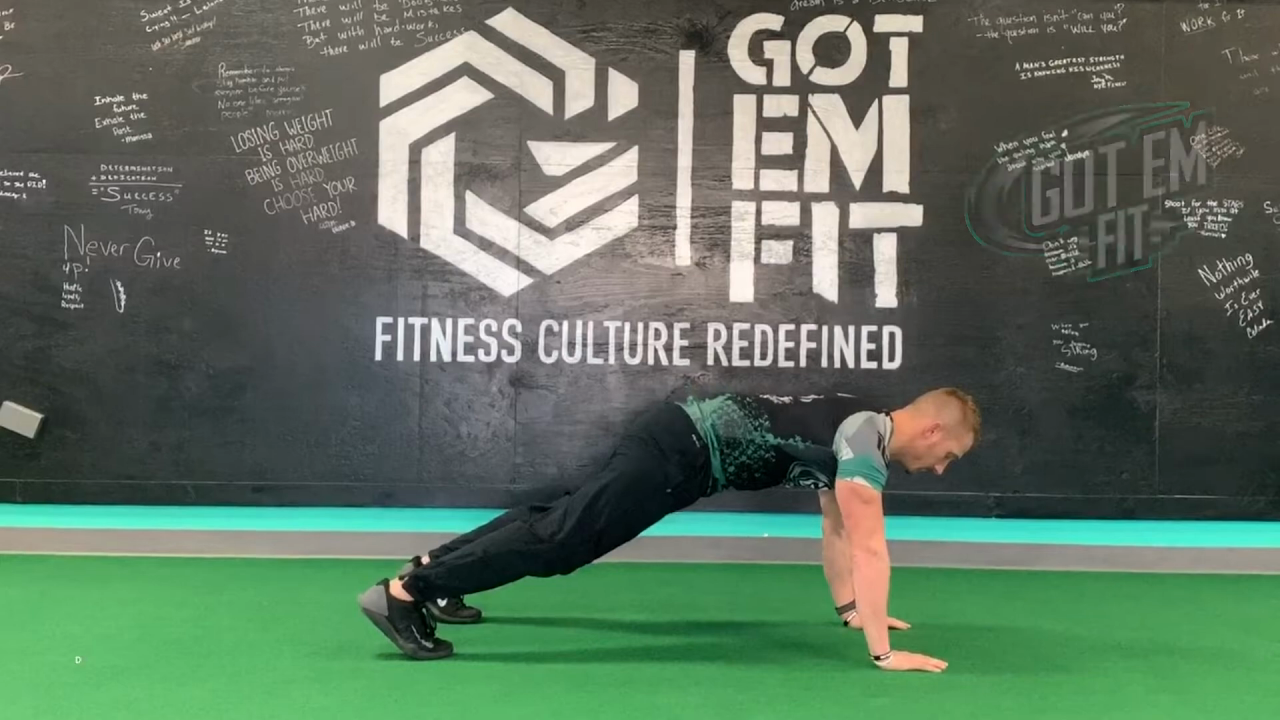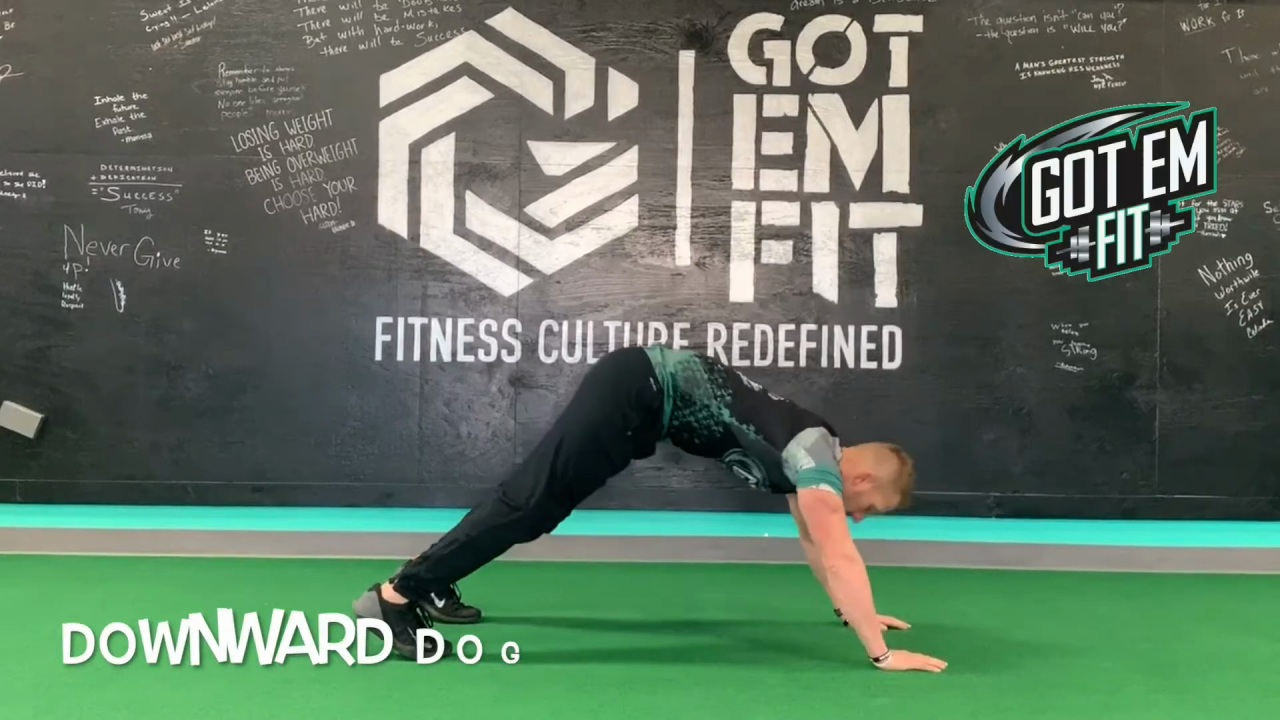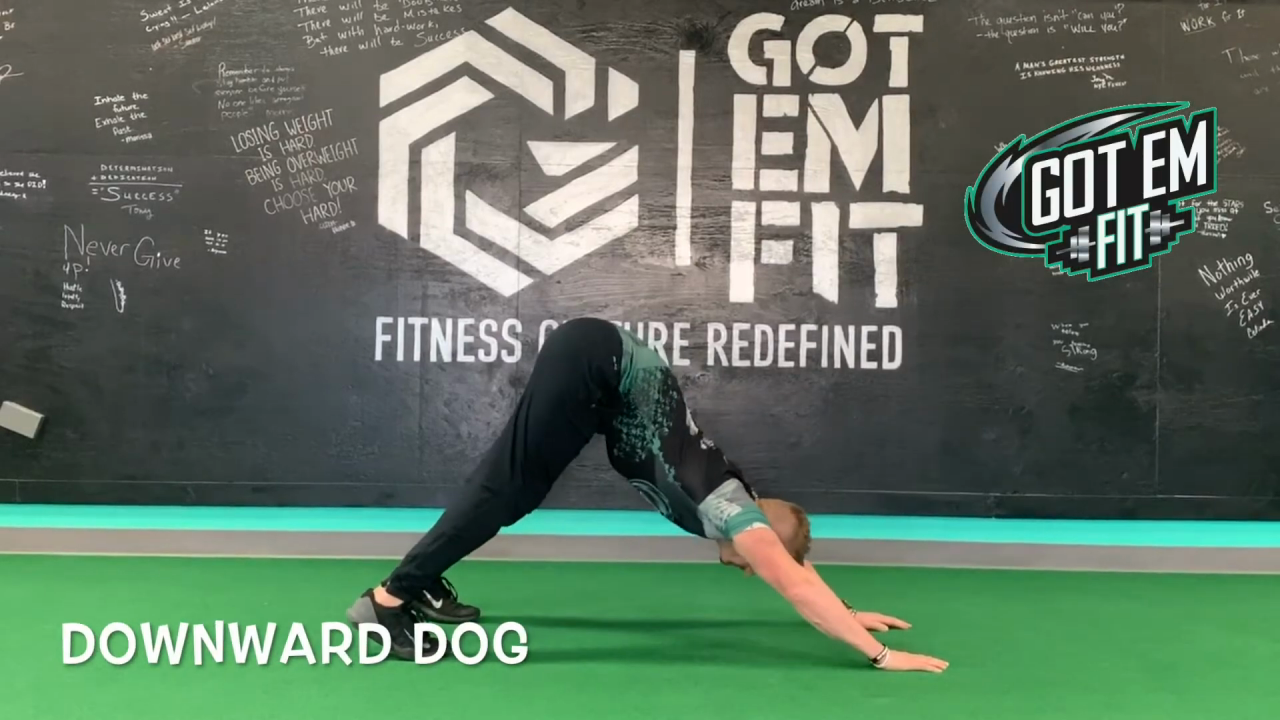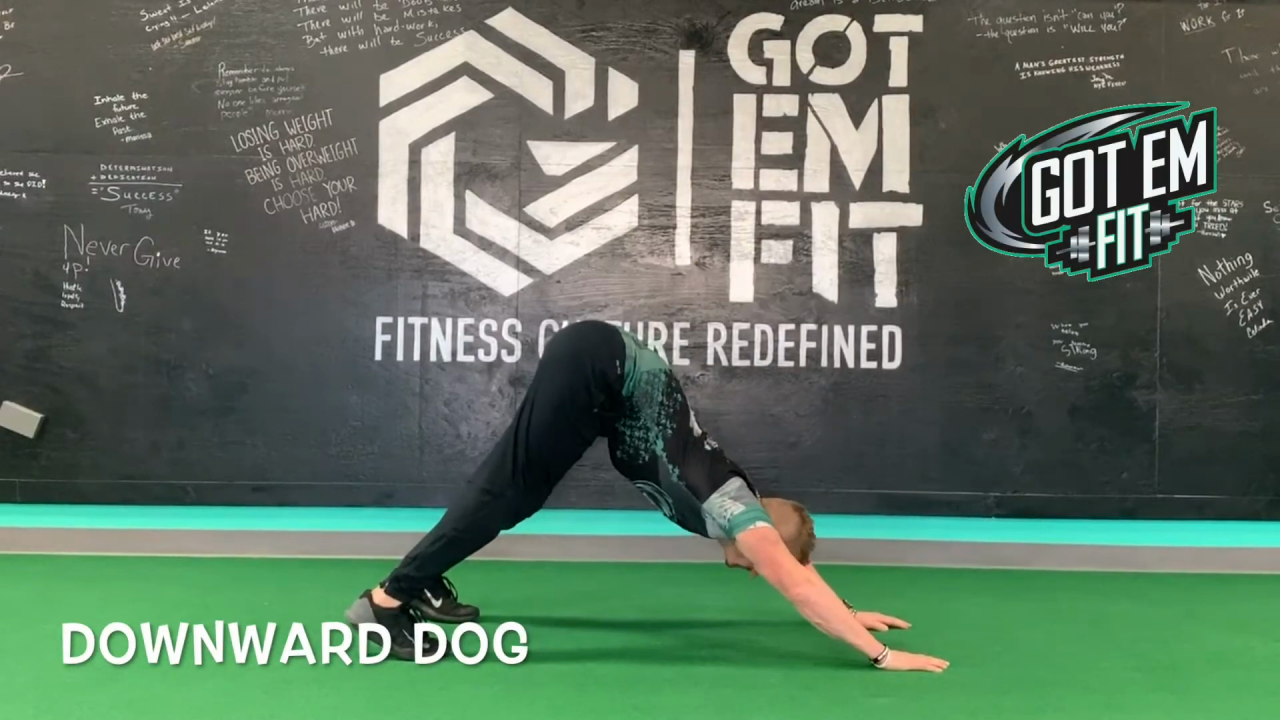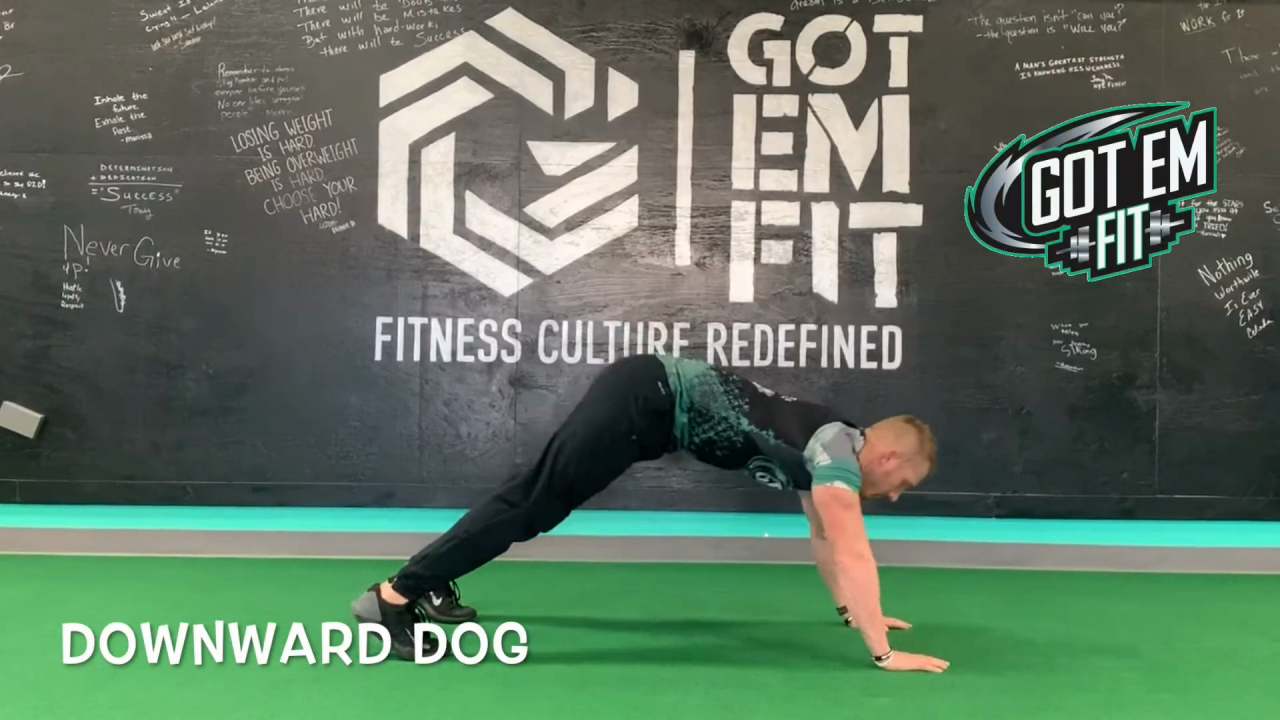
dt=0.7s
person 1, frame 1
left shoulder: (856, 431)
right shoulder: (865, 438)
left elbow: (836, 529)
right elbow: (868, 547)
left wrist: (849, 607)
right wrist: (882, 651)
left hip: (682, 439)
right hip: (678, 452)
left knee: (563, 517)
right knee: (560, 537)
left ankle: (433, 567)
right ankle: (404, 592)
person 1, frame 2
left shoulder: (812, 452)
right shoulder: (812, 457)
left elbow: (821, 546)
right elbow: (839, 555)
left wrist: (853, 609)
right wrist: (881, 653)
left hip: (641, 387)
right hip: (635, 389)
left knee: (537, 493)
right knee: (533, 501)
left ankle: (429, 583)
right ankle: (393, 596)
person 1, frame 3
left shoulder: (729, 497)
right shoulder: (723, 507)
left elbow: (795, 574)
right elbow: (796, 586)
left wrist: (848, 613)
right wrist: (879, 654)
left hip: (600, 359)
right hip: (594, 362)
left knee: (512, 485)
right knee: (507, 487)
left ankle: (423, 586)
right ankle: (387, 599)
person 1, frame 4
left shoulder: (734, 498)
right shoulder: (730, 505)
left elbow: (799, 575)
right elbow: (797, 586)
left wrist: (847, 612)
right wrist: (880, 654)
left hip: (598, 360)
right hip: (596, 364)
left knee: (513, 485)
right knee: (507, 490)
left ankle: (424, 583)
right ankle: (385, 600)
person 1, frame 5
left shoulder: (829, 446)
right shoulder: (838, 451)
left elbow: (824, 537)
right elbow: (852, 553)
left wrist: (852, 609)
right wrist: (884, 652)
left hip: (650, 394)
right hip: (647, 399)
left knee: (539, 496)
right knee: (533, 505)
left ankle: (429, 581)
right ankle: (392, 597)
